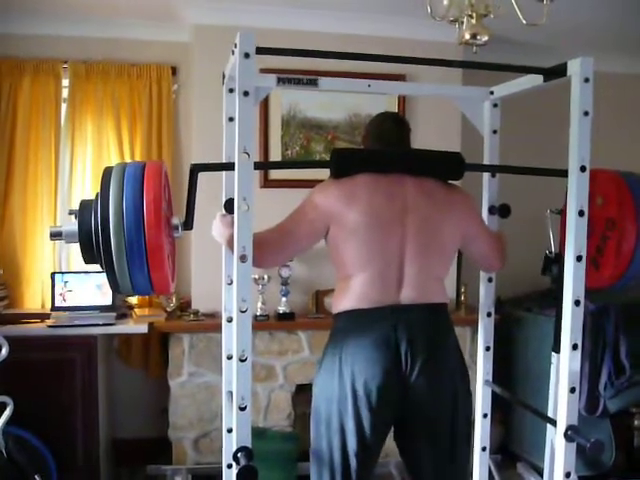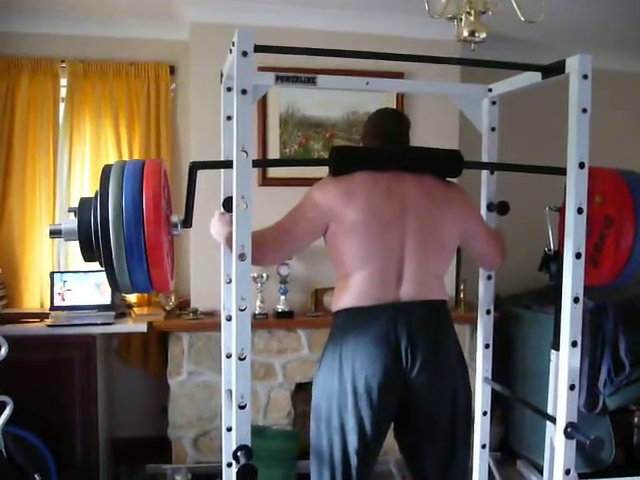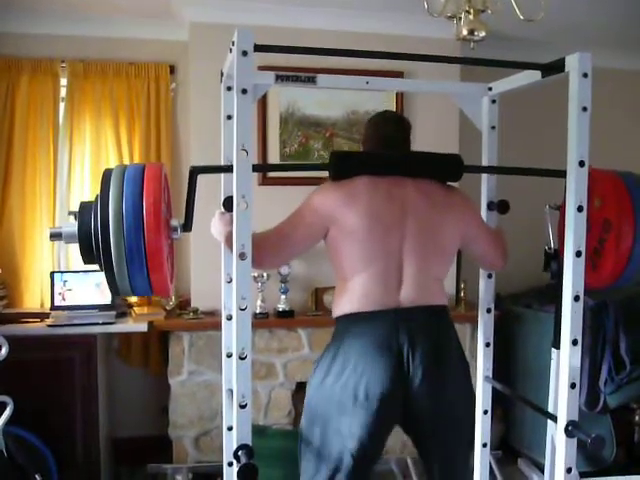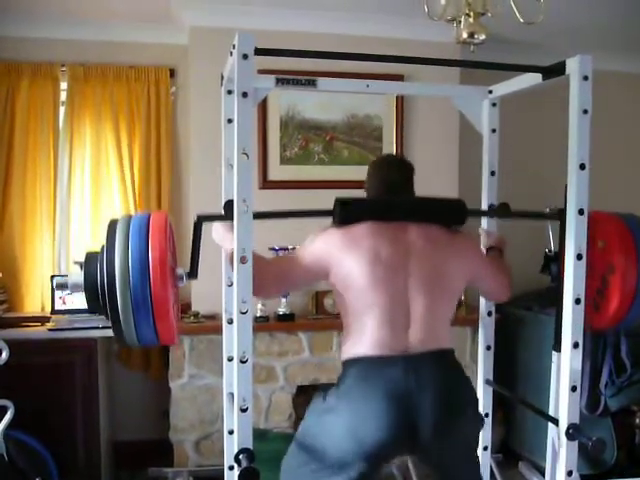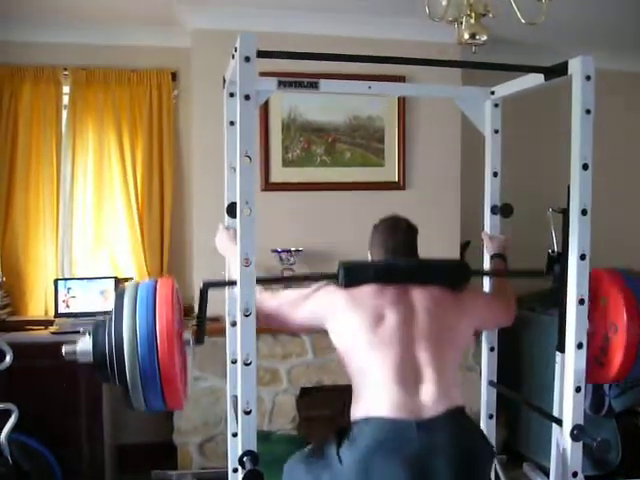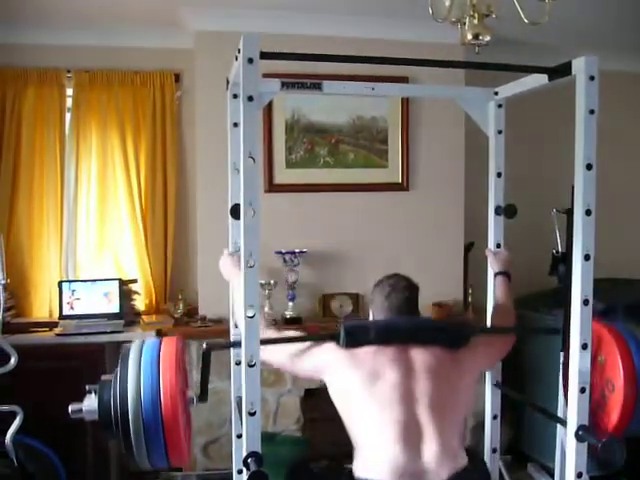
dt=0.4s
person 1, frame 1
left shoulder: (338, 194)
right shoulder: (452, 198)
left elbow: (266, 251)
right elbow: (495, 259)
left wrist: (226, 233)
right wrist: (497, 228)
left hip: (361, 340)
right hip: (433, 338)
person 1, frame 2
left shoulder: (337, 192)
right shoulder: (450, 195)
left elbow: (264, 250)
right elbow: (494, 257)
left wrist: (225, 232)
right wrist: (497, 227)
left hip: (360, 338)
right hip: (433, 336)
person 1, frame 3
left shoulder: (337, 197)
right shoulder: (452, 200)
left elbow: (262, 253)
right elbow: (496, 259)
left wrist: (226, 231)
right wrist: (494, 231)
left hip: (363, 345)
right hip: (435, 343)
person 1, frame 4
left shoulder: (340, 241)
right shoulder: (456, 244)
left elbow: (261, 282)
right elbow: (501, 290)
left wrist: (229, 239)
right wrist: (494, 250)
left hip: (370, 388)
right hip: (443, 388)
person 1, frame 5
left shoulder: (341, 300)
right shoulder: (457, 301)
left elbow: (262, 304)
right elbow: (505, 310)
left wrist: (232, 251)
right wrist: (497, 257)
left hip: (380, 450)
right hip: (454, 448)
person 1, frame 6
left shoulder: (342, 360)
right shoulder: (456, 358)
left elbow: (264, 340)
right elbow: (503, 332)
left wrist: (236, 278)
right wrist: (501, 273)
